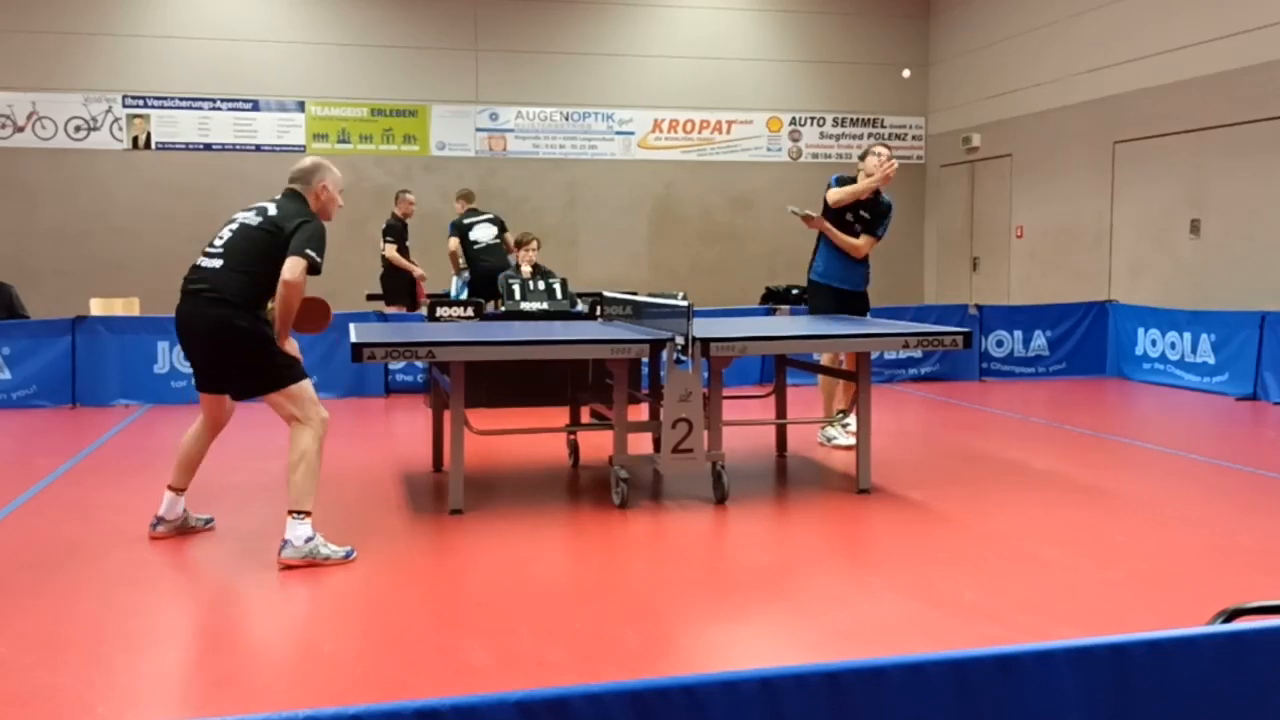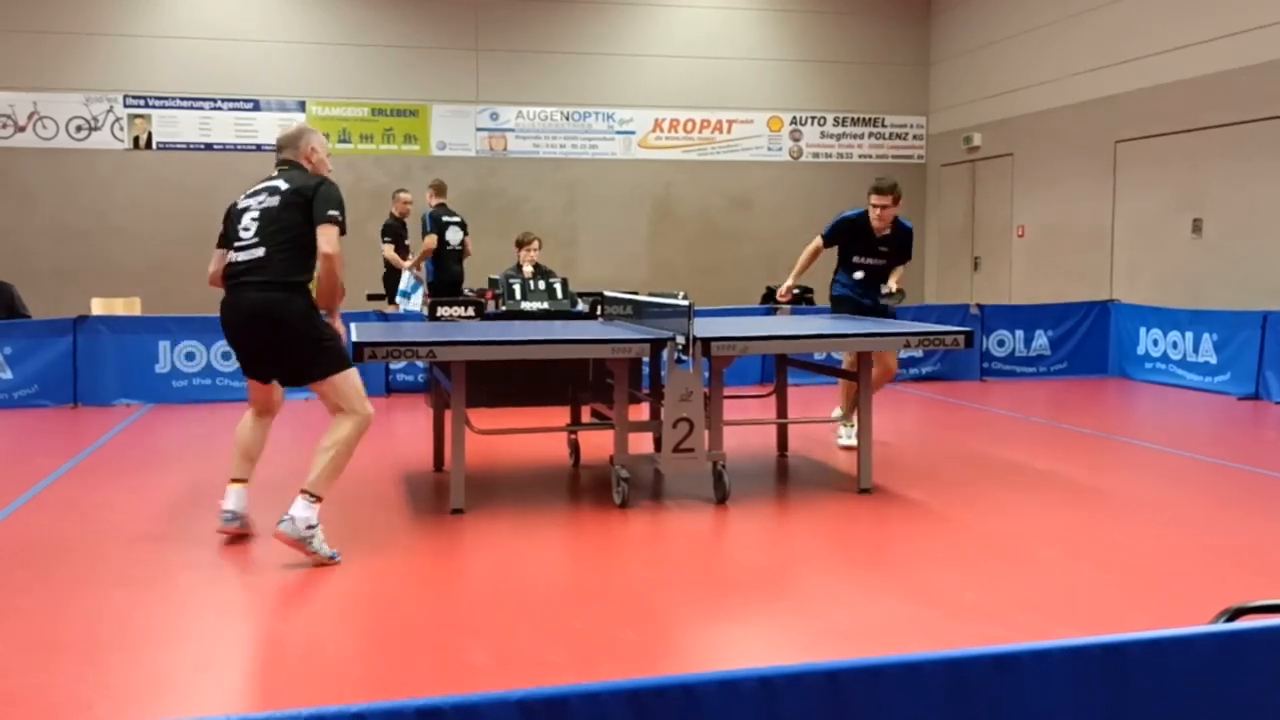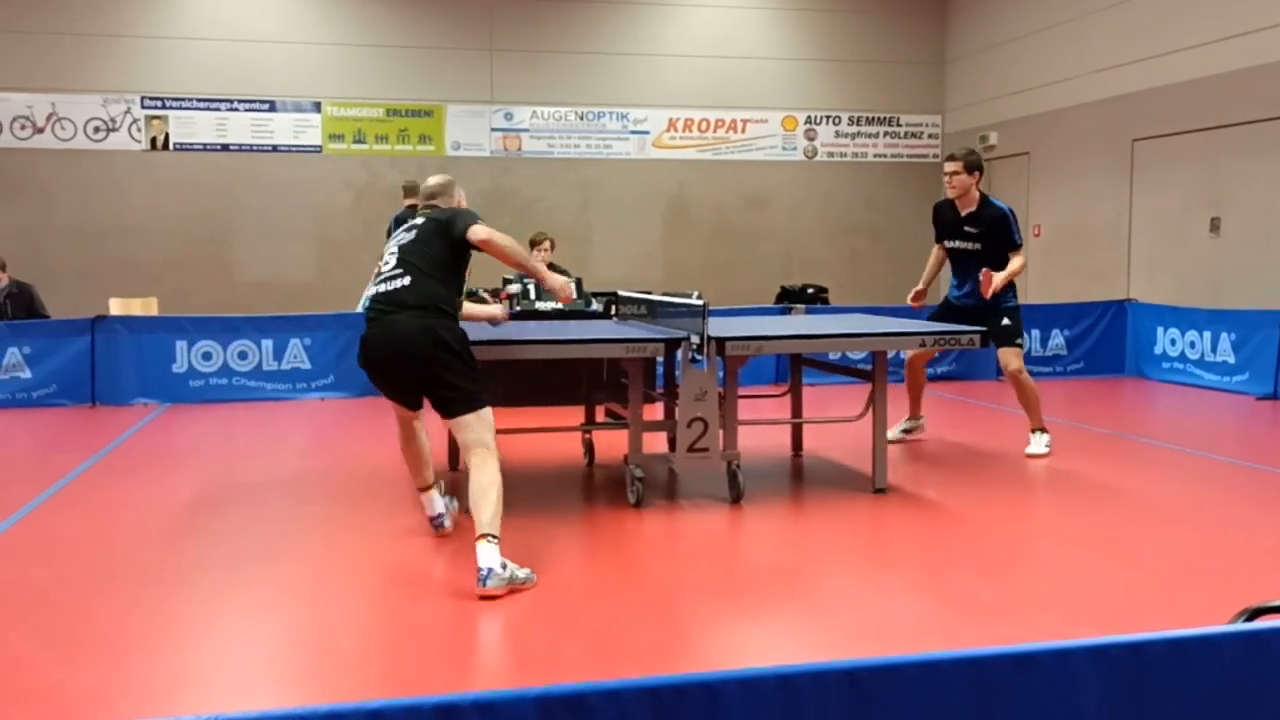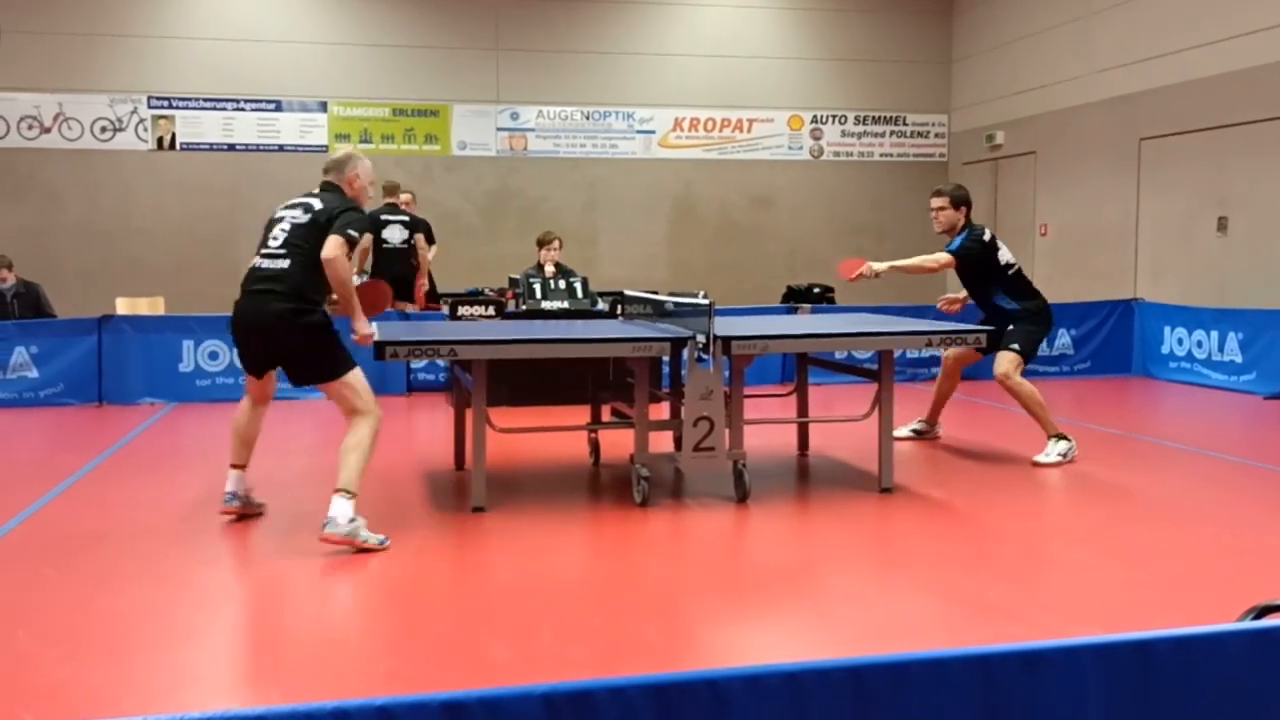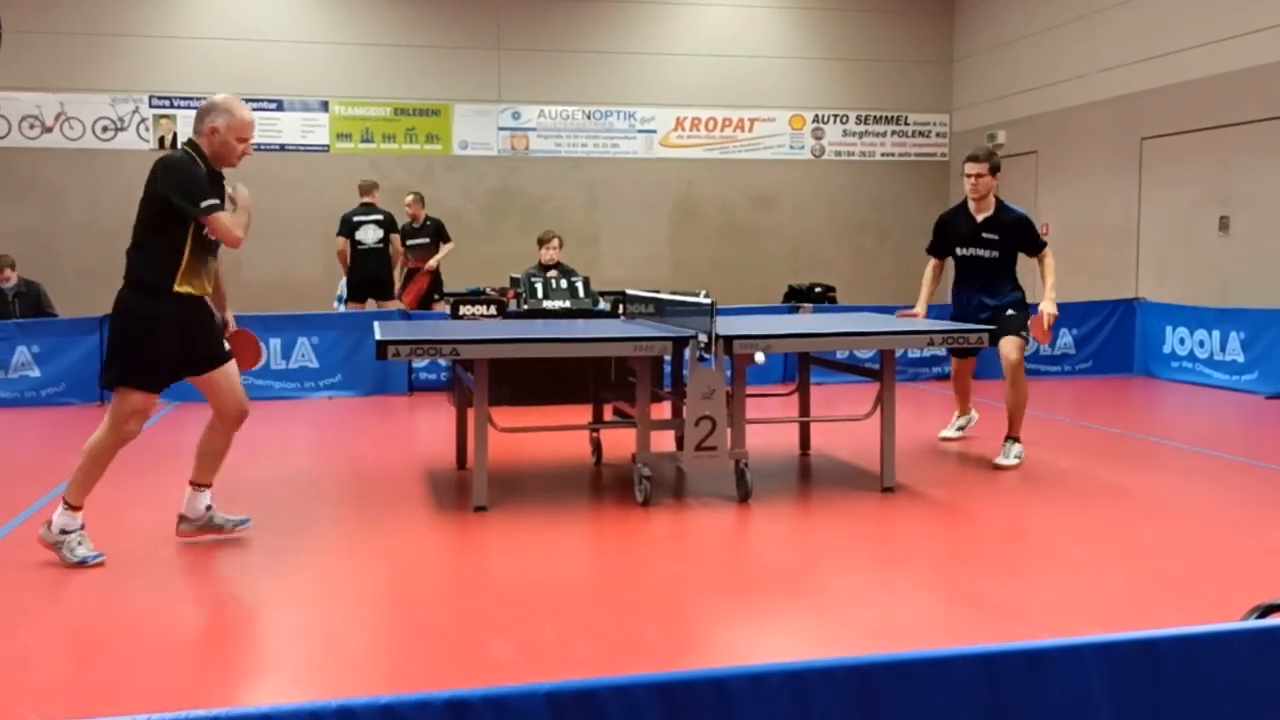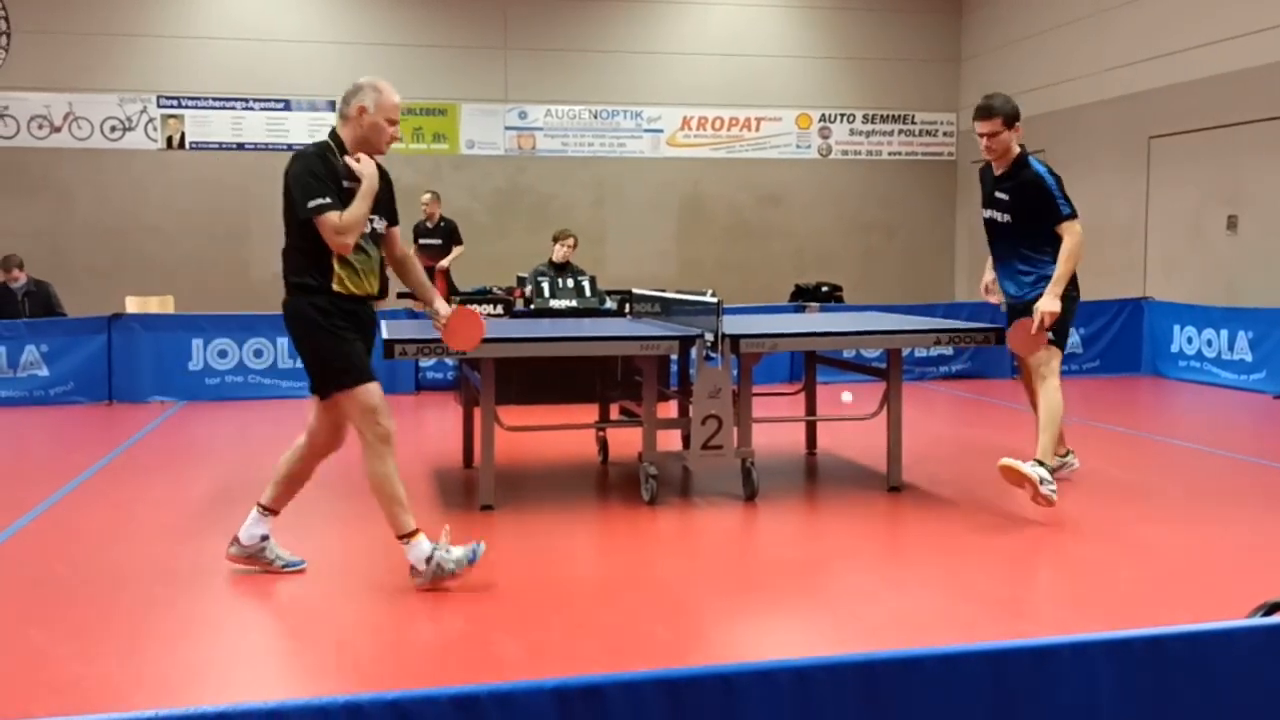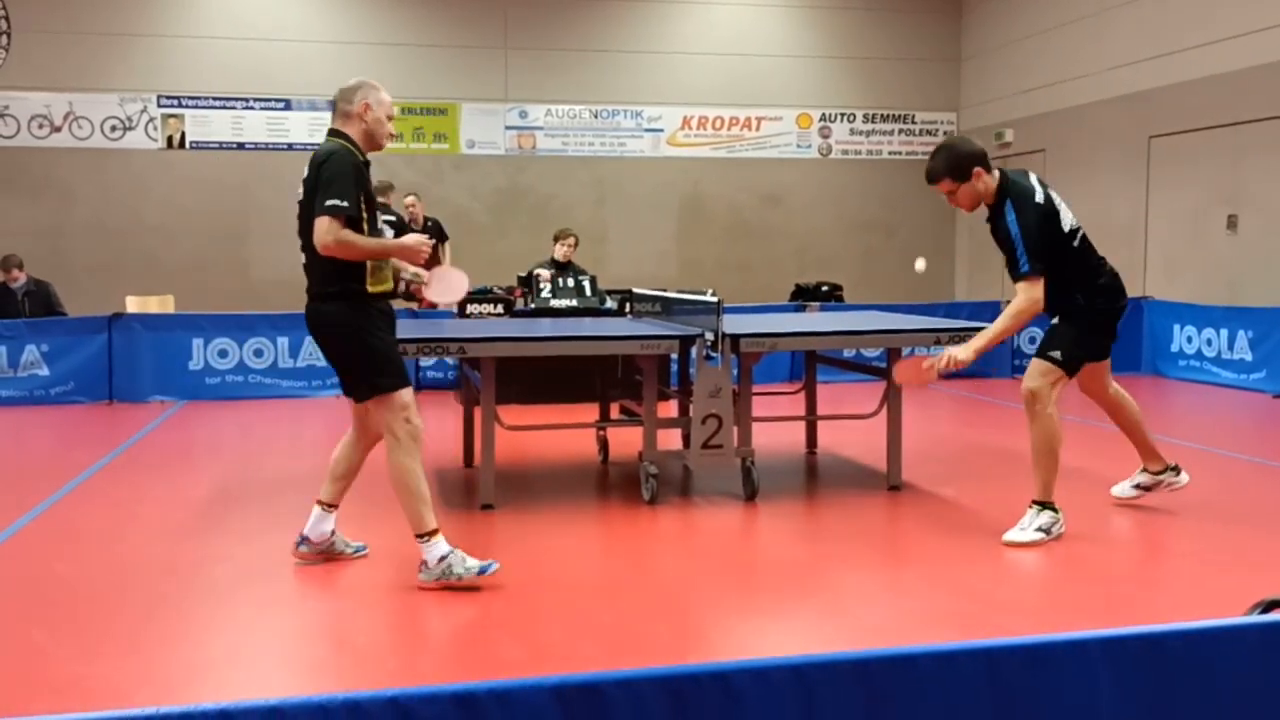
dt=0.7s
person 1, frame 1
left shoulder: (258, 211)
right shoulder: (307, 224)
right elbow: (290, 279)
left wrist: (270, 317)
right wrist: (282, 335)
left hip: (191, 313)
right hip: (229, 321)
left knee: (214, 416)
right knee: (310, 419)
left ankle: (170, 513)
right ankle: (299, 537)
person 1, frame 2
left shoulder: (247, 196)
right shoulder: (318, 187)
left elbow: (217, 272)
right elbow: (329, 250)
right wrist: (331, 313)
left hip: (237, 311)
right hip: (284, 309)
left knee: (264, 407)
right knee: (354, 411)
left ankle: (234, 508)
right ankle: (301, 515)
person 1, frame 3
left shoulder: (402, 235)
right shoulder: (453, 218)
right elbow: (484, 236)
left wrist: (490, 312)
right wrist: (544, 276)
left hip: (377, 342)
right hip: (429, 337)
left knee: (407, 417)
right knee: (482, 452)
left ankle: (437, 509)
right ankle: (490, 563)
person 1, frame 4
left shoulder: (294, 207)
right shoulder: (349, 211)
right elbow: (331, 256)
left wrist: (338, 304)
right wrist: (357, 315)
left hip: (249, 314)
right hip: (293, 320)
left knee: (256, 397)
right knee: (364, 412)
left ankle: (236, 492)
right ankle: (341, 517)
person 1, frame 5
left shoulder: (209, 176)
right shoulder: (179, 169)
right elbow: (232, 235)
left wrist: (223, 306)
right wrist: (242, 204)
left hip: (189, 311)
right hip: (150, 310)
left knee: (233, 408)
right knee: (125, 424)
left ankle: (196, 509)
right ankle: (64, 523)
person 1, frame 6
left shoulder: (374, 173)
right shoulder: (311, 163)
left elbow: (395, 246)
right elbow: (340, 238)
left wrist: (435, 302)
right wrist: (368, 185)
left hip: (354, 312)
right hip: (320, 312)
left knee: (325, 435)
right knee: (377, 430)
left ankle: (254, 536)
right ankle: (424, 555)
person 1, frame 7
left shoulder: (334, 160)
right shoulder: (341, 161)
right elbow: (328, 240)
left wrist: (402, 268)
right wrist: (397, 247)
left hip: (347, 311)
right hip: (349, 314)
left knee: (369, 426)
right knee: (404, 430)
left ankle: (318, 531)
right ankle: (435, 555)
person 2, frame 1
left shoulder: (883, 205)
right shoulder: (839, 182)
left elbow: (861, 249)
right elbow: (834, 200)
left wrist: (825, 227)
right wrist: (875, 180)
left hip: (856, 288)
right hip: (825, 283)
left knee: (856, 354)
right knee: (832, 351)
left ankle: (844, 413)
right ankle: (827, 426)
person 2, frame 2
left shoulder: (904, 232)
right shoulder: (847, 223)
left elbow: (900, 263)
right elbow: (817, 245)
left wrist: (893, 281)
right wrist: (792, 279)
left hip: (880, 301)
right hip: (847, 296)
left knee: (888, 369)
right knee: (856, 354)
left ankle: (849, 408)
right ankle: (845, 422)
person 2, frame 3
left shoulder: (1000, 213)
right shoulder: (941, 211)
left elbow: (1018, 257)
left wrist: (1004, 276)
right wrist: (923, 285)
left hip: (998, 304)
right hip: (958, 301)
left knee: (1013, 368)
right knee: (915, 357)
left ankle: (1039, 432)
right ankle: (914, 420)
person 2, frame 4
left shoulder: (970, 240)
right shoulder: (965, 239)
left elbow: (937, 262)
left wrist: (887, 266)
right wrist: (964, 297)
left hip: (1028, 316)
right hip: (1002, 315)
left knee: (1005, 372)
right knee: (952, 359)
left ankle: (1060, 440)
right ankle: (929, 423)
person 2, frame 5
left shoulder: (1015, 220)
right shoulder: (949, 221)
left elbow: (1045, 257)
right elbow: (935, 265)
left wrist: (1049, 298)
right wrist: (922, 305)
left hip: (1007, 305)
right hip: (966, 308)
left knee: (1012, 359)
right knee: (959, 373)
left ankle: (1014, 440)
right ankle: (965, 414)
person 2, frame 6
left shoulder: (1038, 177)
right shoulder: (987, 174)
left elbow: (1073, 236)
left wrist: (1053, 295)
right wrist: (992, 268)
left hip: (1048, 293)
right hip: (1018, 291)
left knee: (1043, 368)
right knee: (1029, 373)
left ankle: (1043, 469)
right ankle: (1059, 451)
person 2, frame 7
left shoulder: (1018, 213)
right shoulder: (1014, 180)
left elbow: (1030, 300)
left wrist: (971, 349)
left hip: (1089, 305)
right hip: (1093, 295)
left knee: (1036, 389)
right knee: (1098, 387)
left ankle: (1046, 510)
right ankle: (1159, 468)
